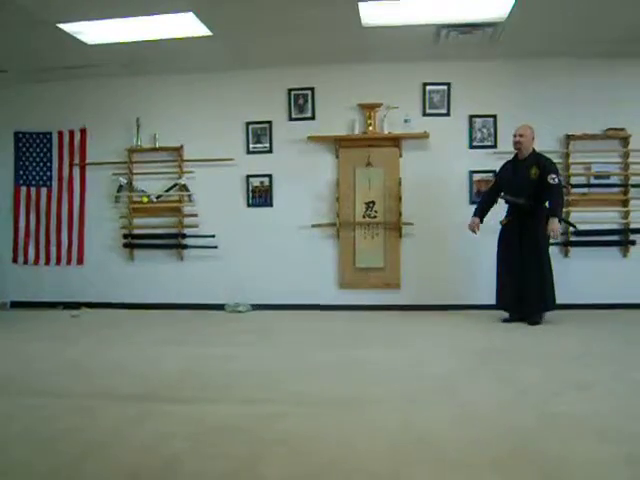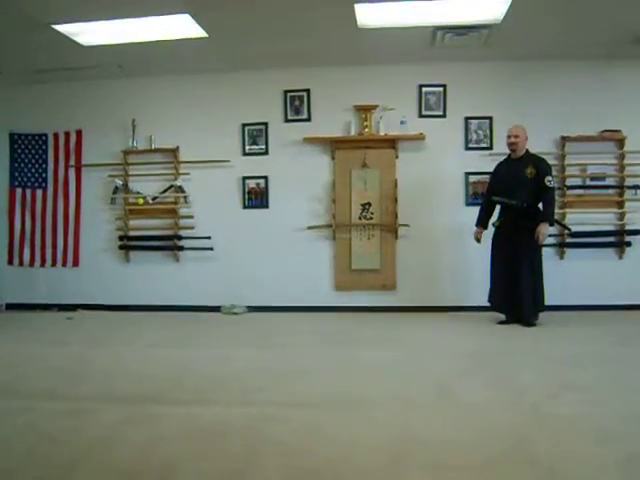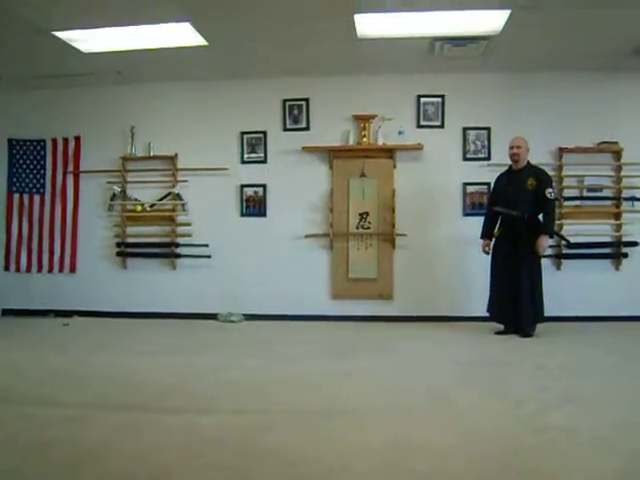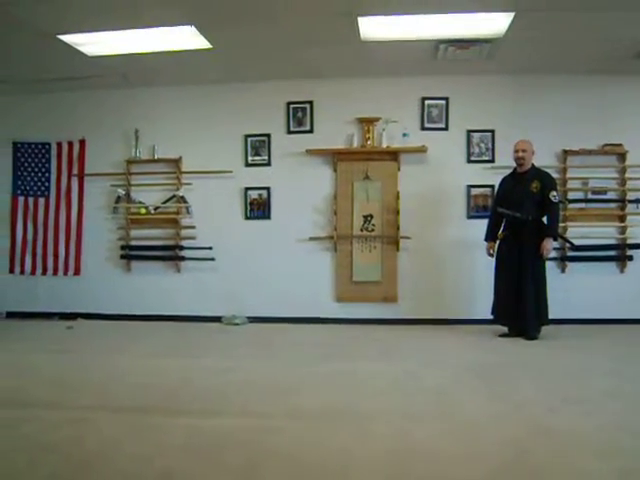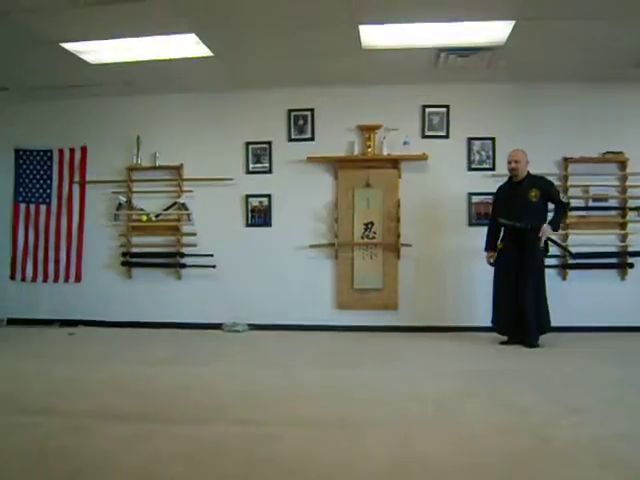
dt=1s
person 1, frame 1
left shoulder: (544, 164)
right shoulder: (508, 167)
left elbow: (555, 192)
right elbow: (493, 192)
left wrist: (554, 218)
right wrist: (478, 215)
left hip: (536, 222)
right hip: (512, 221)
left knee: (536, 266)
right knee: (509, 266)
left ankle: (535, 311)
right ankle: (516, 310)
person 1, frame 2
left shoulder: (539, 164)
right shoulder: (501, 167)
left elbow: (548, 195)
right elbow: (490, 197)
left wrist: (545, 222)
right wrist: (481, 224)
left hip: (529, 224)
right hip: (505, 223)
left knee: (528, 268)
right knee: (504, 268)
left ankle: (529, 313)
right ankle: (511, 312)
person 1, frame 3
left shoulder: (539, 176)
right shoulder: (502, 178)
left elbow: (549, 207)
right elbow: (492, 209)
left wrist: (545, 234)
right wrist: (487, 236)
left hip: (528, 235)
right hip: (505, 235)
left knee: (527, 279)
right knee: (503, 279)
left ankle: (527, 325)
right ankle: (509, 323)
person 1, frame 4
left shoulder: (544, 179)
right shoulder: (506, 181)
left elbow: (553, 210)
right elbow: (496, 211)
left wrist: (549, 237)
right wrist: (491, 238)
left hip: (532, 236)
right hip: (509, 236)
left knee: (532, 282)
right knee: (507, 282)
left ankle: (532, 328)
right ankle: (514, 326)
person 1, frame 5
left shoulder: (541, 184)
right shoulder: (503, 190)
left elbow: (563, 205)
right elbow: (494, 221)
left wrist: (551, 225)
right wrist: (490, 248)
left hip: (532, 244)
right hip: (508, 244)
left knee: (531, 290)
right knee: (506, 289)
left ankle: (532, 335)
right ankle: (513, 333)
